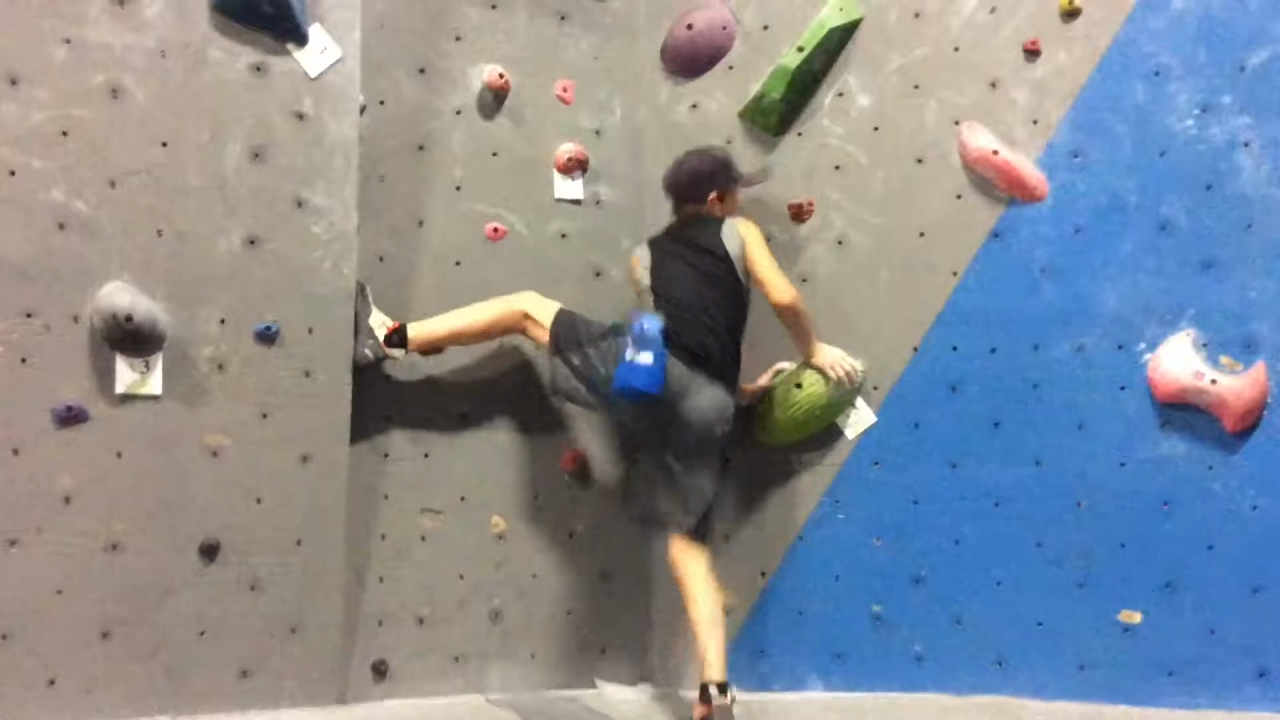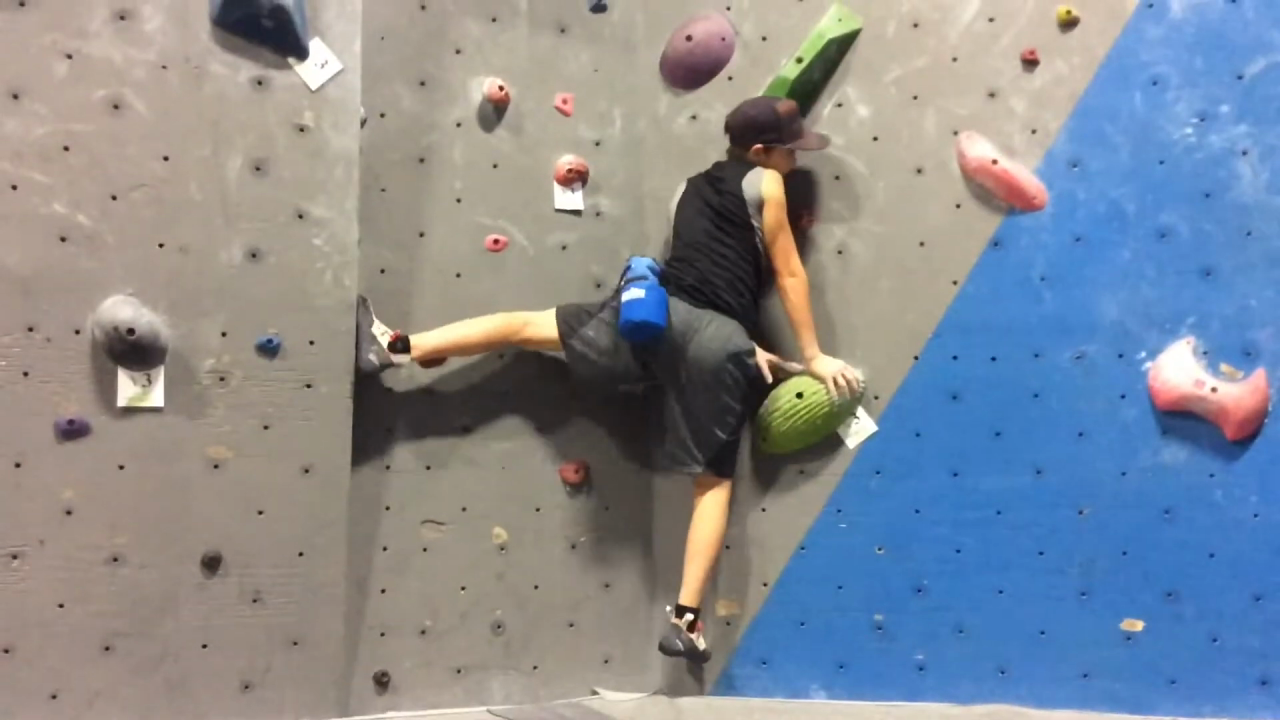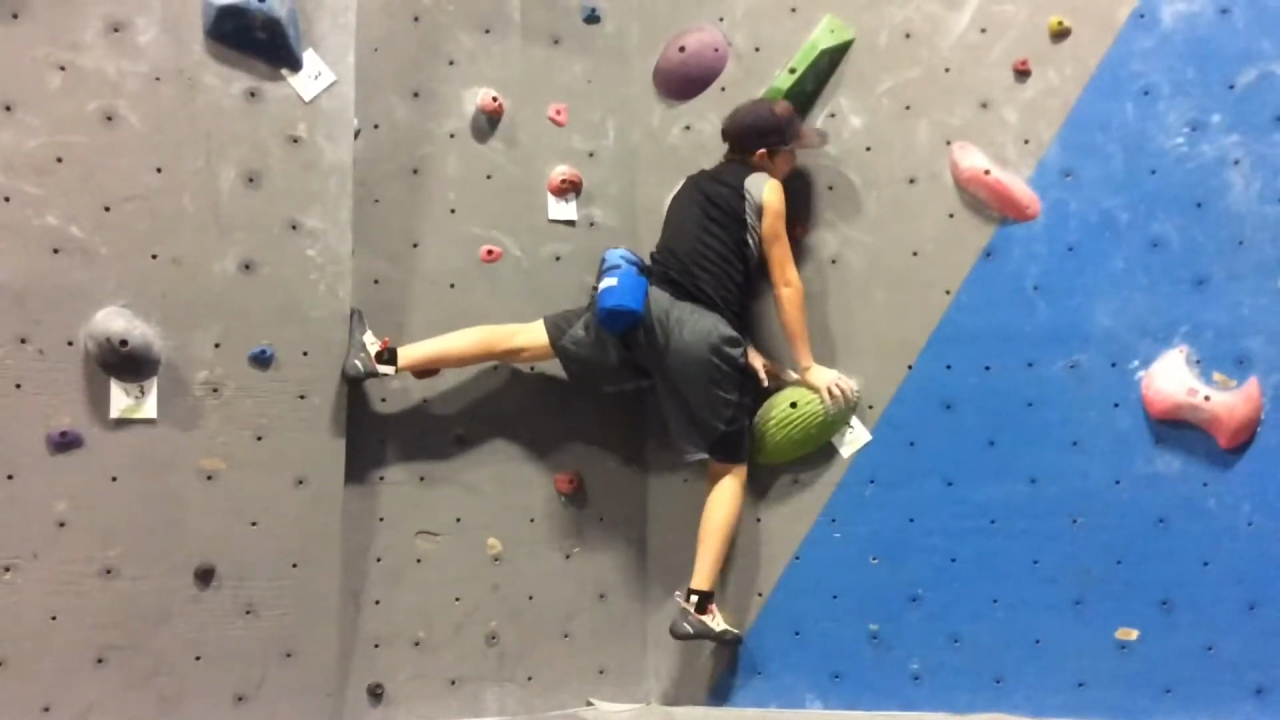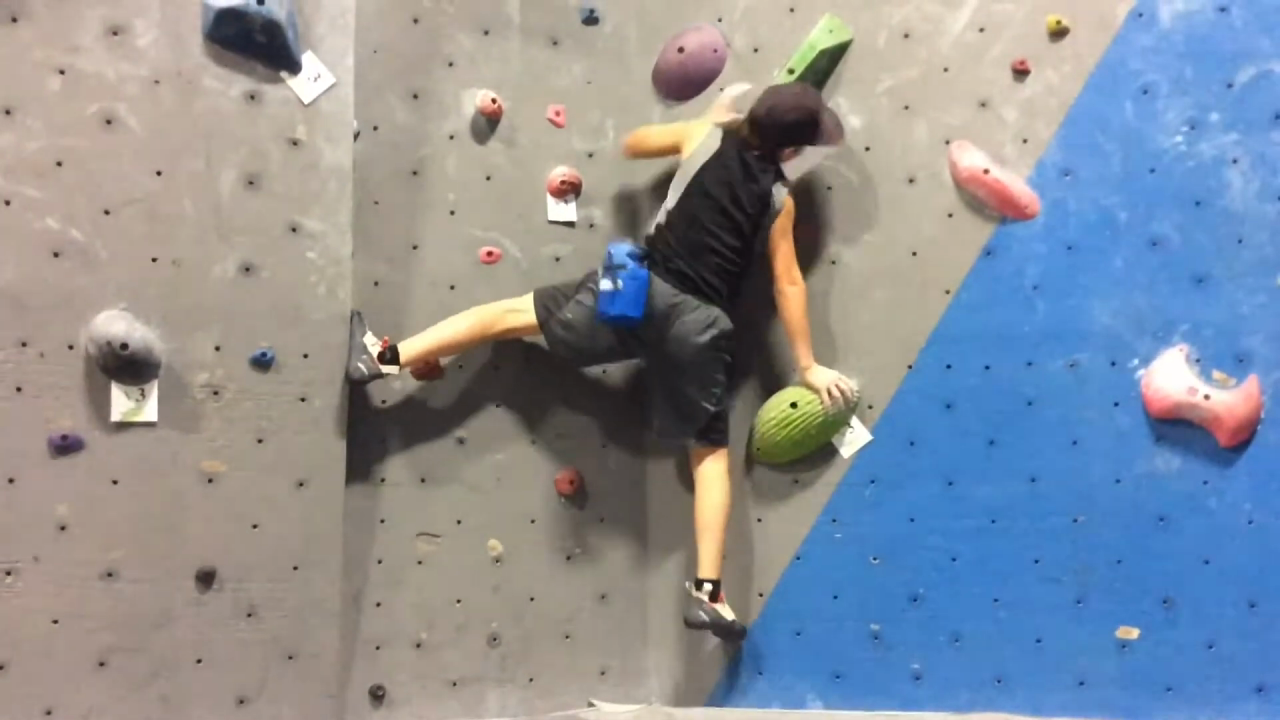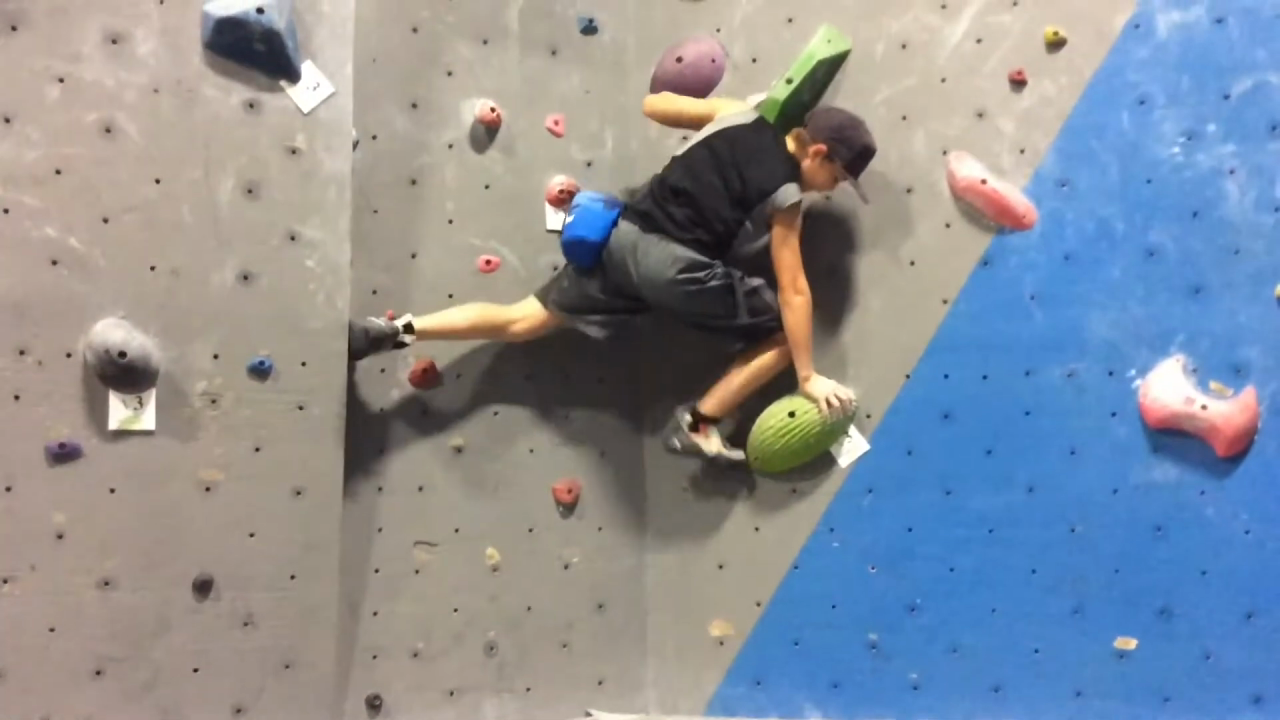
dt=1s
person 1, frame 1
left shoulder: (649, 253)
right shoulder: (740, 232)
right elbow: (784, 299)
left wrist: (735, 386)
right wrist: (815, 349)
right hip: (704, 404)
left knee: (526, 307)
right knee: (688, 546)
left ankle: (391, 337)
person 1, frame 2
left shoulder: (694, 188)
right shoulder: (765, 183)
right elbow: (790, 275)
left wrist: (746, 348)
right wrist: (813, 357)
left hip: (658, 309)
right hip: (716, 343)
left knee: (527, 326)
right knee: (714, 483)
left ankle: (393, 346)
right ankle: (686, 620)
person 1, frame 3
left shoulder: (693, 184)
right shoulder: (766, 189)
right elbow: (785, 284)
left wrist: (744, 350)
right wrist: (807, 366)
left hip: (646, 304)
right hip: (704, 337)
left knee: (518, 339)
right knee: (730, 472)
left ankle: (382, 356)
right ankle: (698, 605)
person 1, frame 4
left shoulder: (708, 136)
right shoulder: (779, 194)
left elbow: (635, 145)
right elbow: (788, 284)
right wrist: (808, 367)
left hip: (639, 287)
right hip: (699, 323)
left knee: (510, 313)
right knee: (712, 455)
left ankle: (385, 356)
right ankle: (706, 593)
person 1, frame 5
left shoulder: (737, 115)
right shoulder: (786, 195)
left elbow: (653, 105)
right elbow: (794, 291)
right wrist: (808, 376)
left hip: (623, 235)
right hip: (676, 268)
left knee: (519, 321)
right knee: (783, 333)
left ankle: (396, 330)
right ankle: (700, 424)
